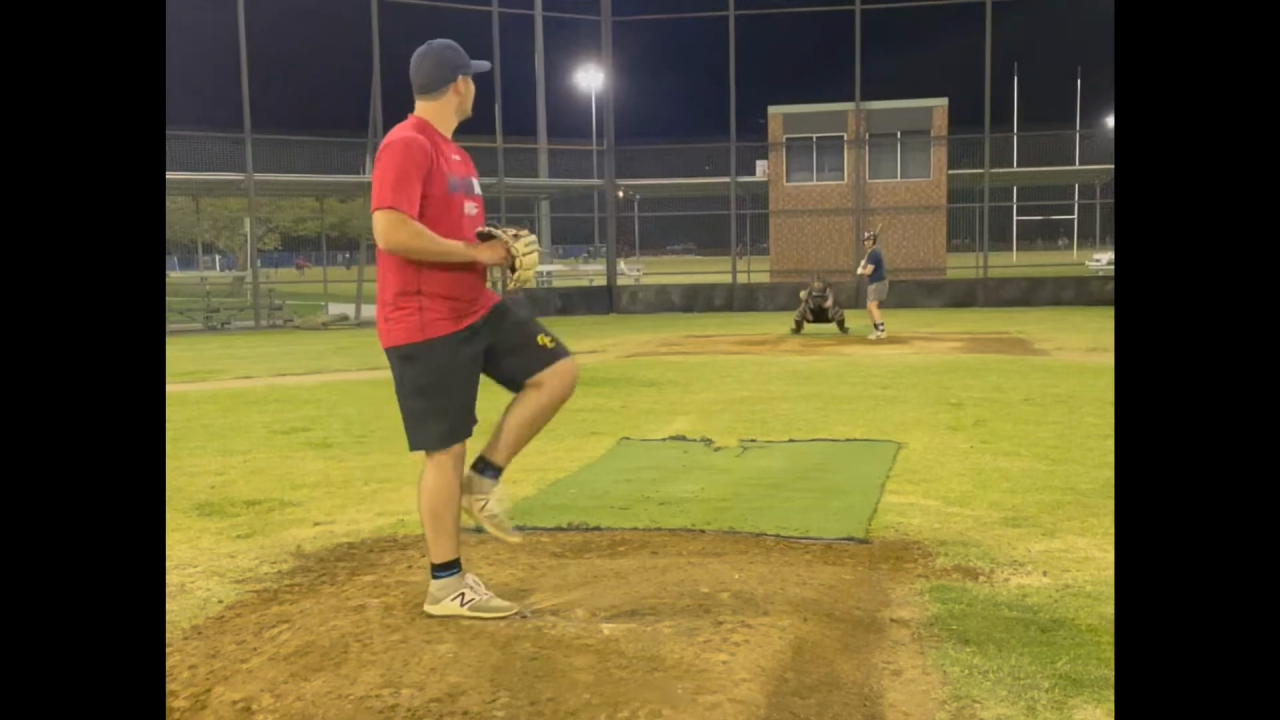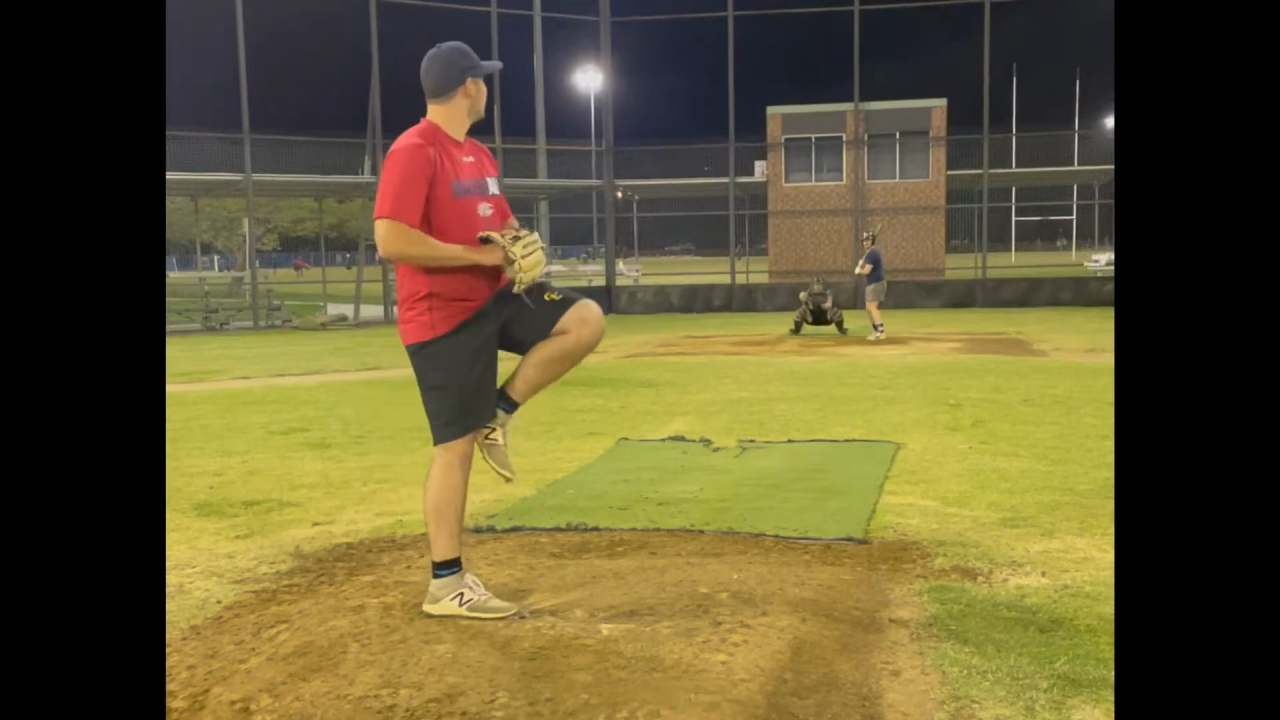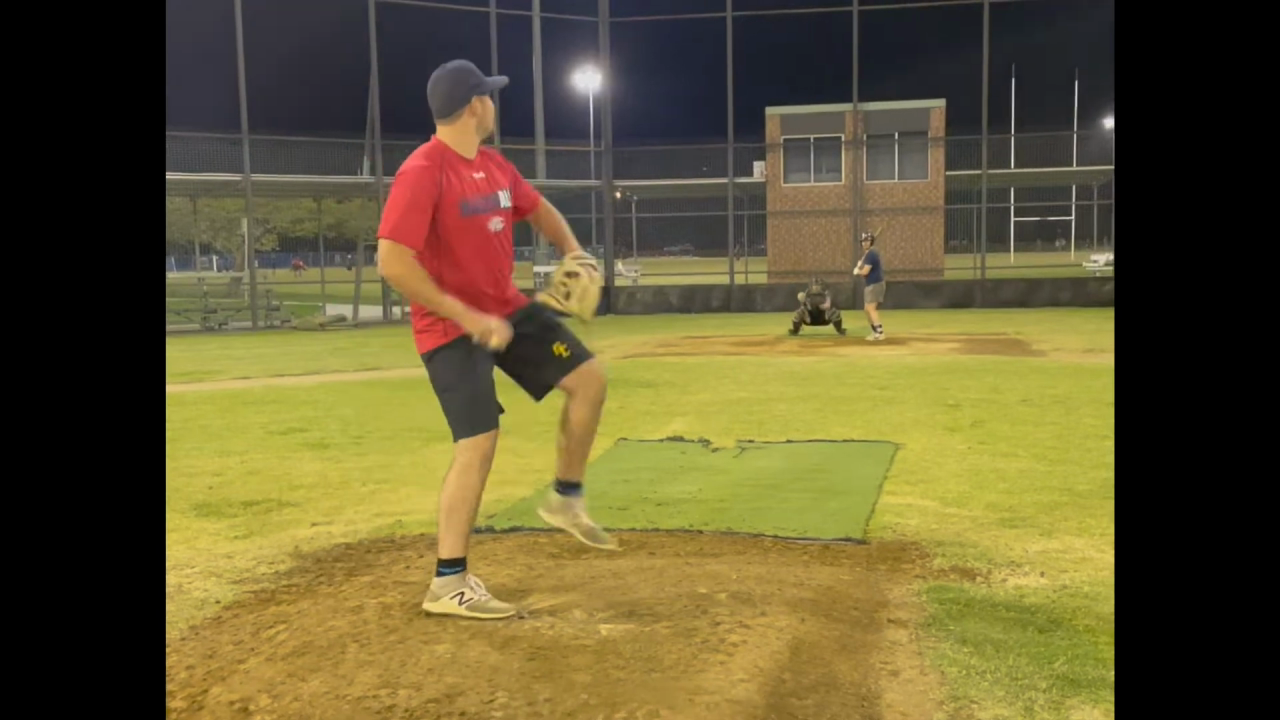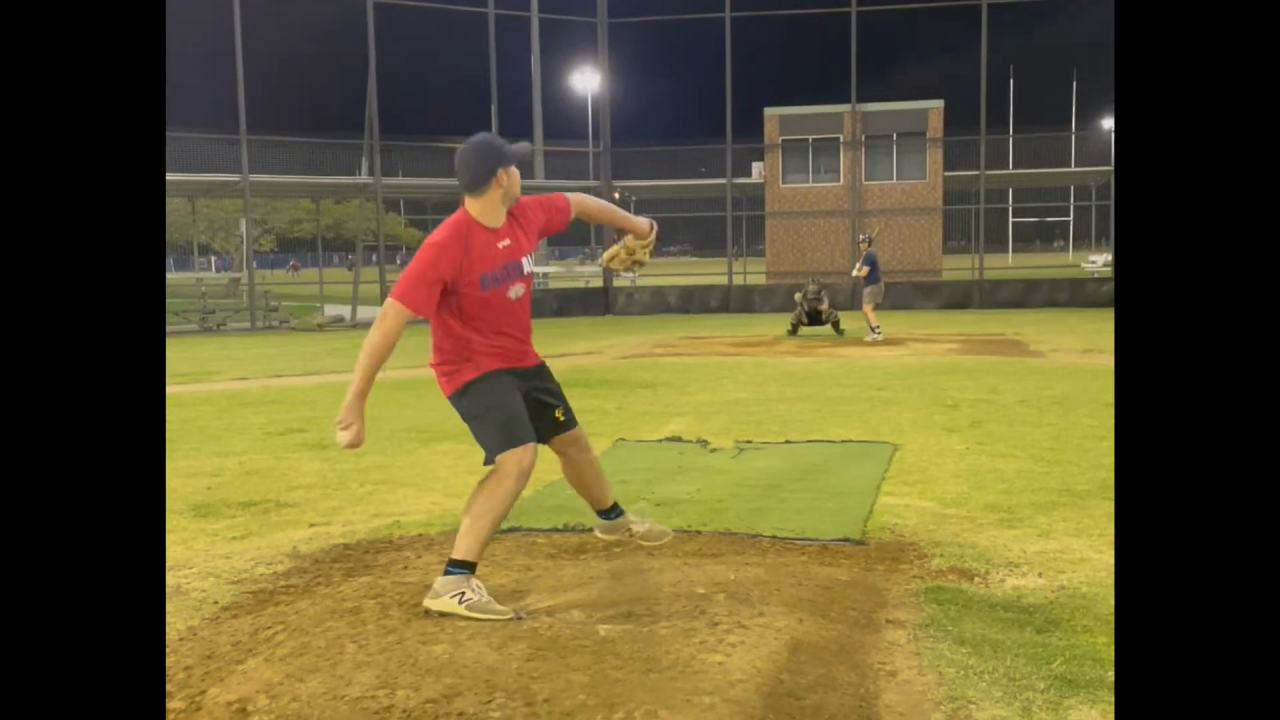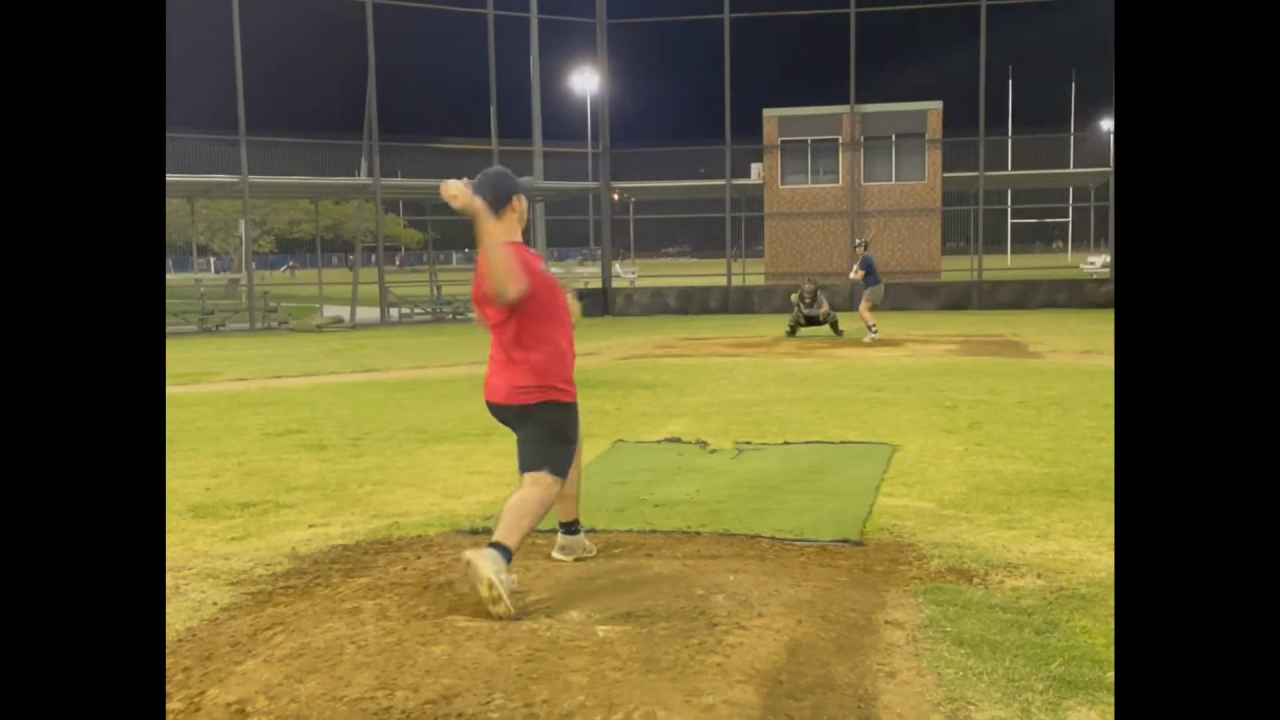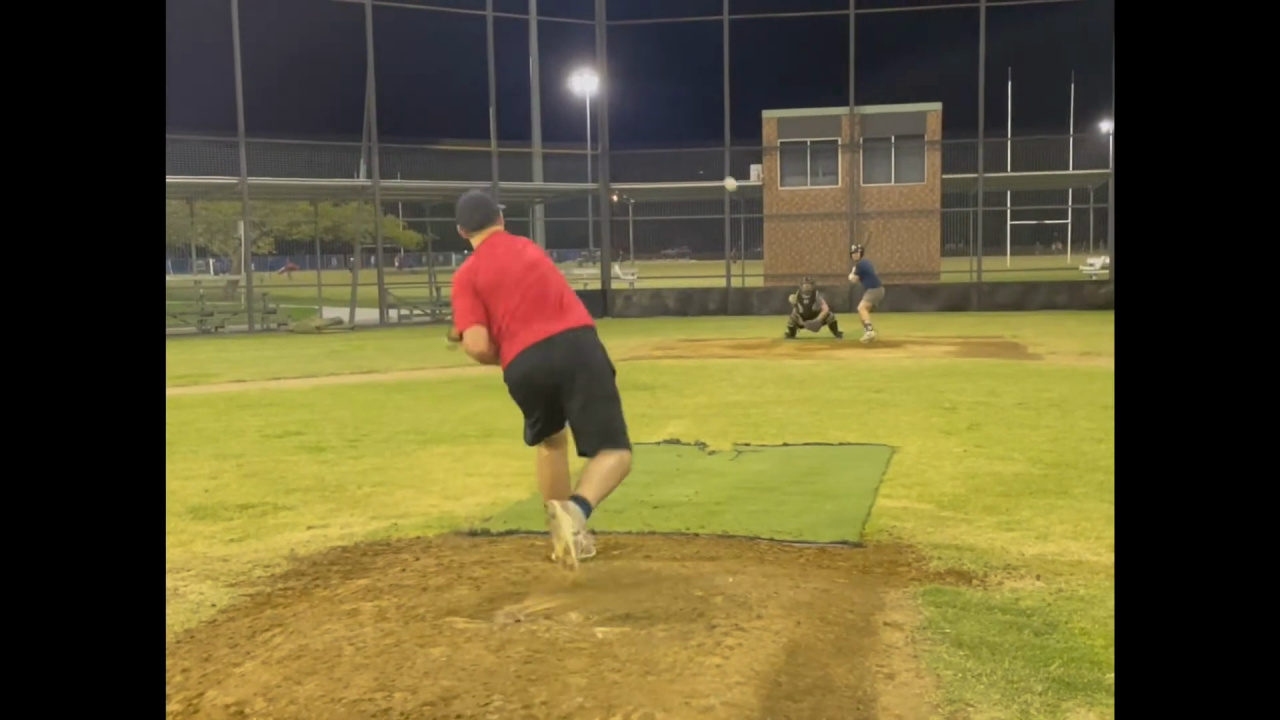
dt=0.2s
person 1, frame 1
left shoulder: (456, 155)
right shoulder: (406, 145)
right elbow: (391, 234)
left wrist: (504, 249)
right wrist: (476, 253)
left hip: (477, 309)
right hip: (425, 321)
left knee: (560, 372)
right knee: (444, 451)
left ankle: (483, 476)
right ankle: (445, 585)
person 1, frame 2
left shoulder: (479, 154)
right shoulder: (413, 152)
left elbow: (501, 222)
right elbow: (390, 240)
right wrist: (481, 255)
left hip: (495, 296)
right hip: (441, 317)
left knee: (586, 322)
right knee: (457, 444)
left ankle: (497, 416)
right ankle: (446, 584)
person 1, frame 3
left shoulder: (497, 168)
right shoulder: (420, 173)
left elbow: (541, 209)
right elbow: (391, 265)
left wrist: (575, 254)
right wrist: (467, 316)
left hip: (507, 310)
right hip: (450, 329)
left knee: (590, 378)
right knee: (479, 443)
left ankle: (568, 498)
right ankle: (449, 583)
person 1, frame 4
left shoulder: (529, 215)
right shoulder: (447, 246)
left elbow: (577, 203)
right elbow: (389, 319)
left wrist: (631, 221)
right wrist: (354, 402)
left hip: (522, 364)
right hip: (473, 373)
left knee: (571, 437)
right knee: (516, 459)
left ankle: (613, 520)
right ankle: (454, 584)
person 1, frame 5
left shoulder: (519, 256)
right shoulder: (506, 259)
right elbow: (508, 290)
right wrist: (480, 213)
left hip: (528, 391)
right hip: (538, 395)
left knee: (565, 446)
right knee: (542, 482)
left ankle: (571, 536)
right ankle: (493, 557)
person 1, frame 6
left shoulder: (467, 274)
right shoulder: (528, 248)
left elbow: (476, 347)
left wrist: (503, 355)
left hip: (526, 365)
right hip: (577, 348)
left knee: (550, 443)
right knee: (611, 457)
left ankle: (572, 537)
right ankle: (575, 509)
